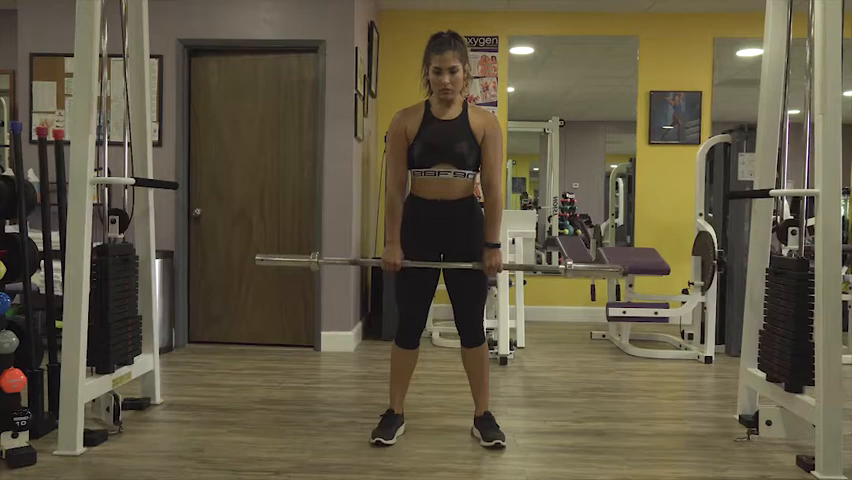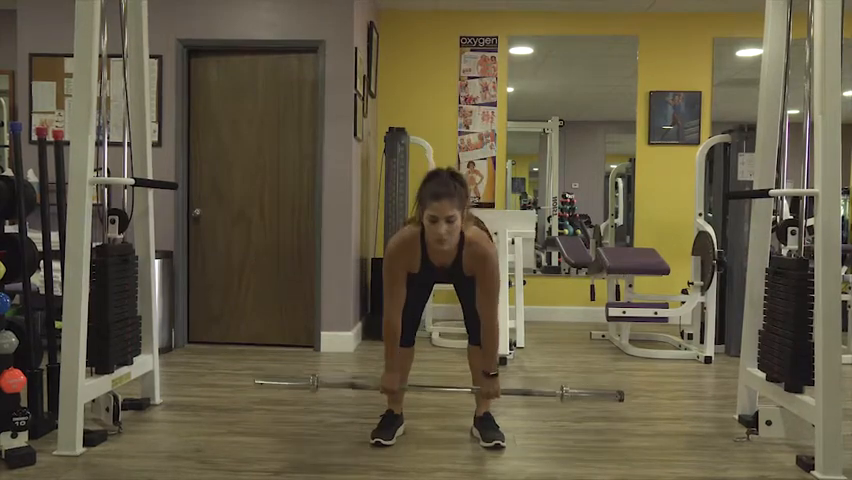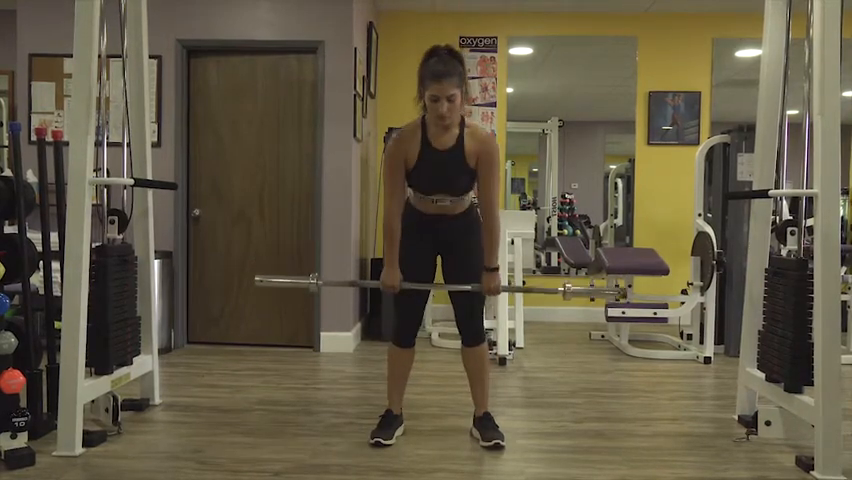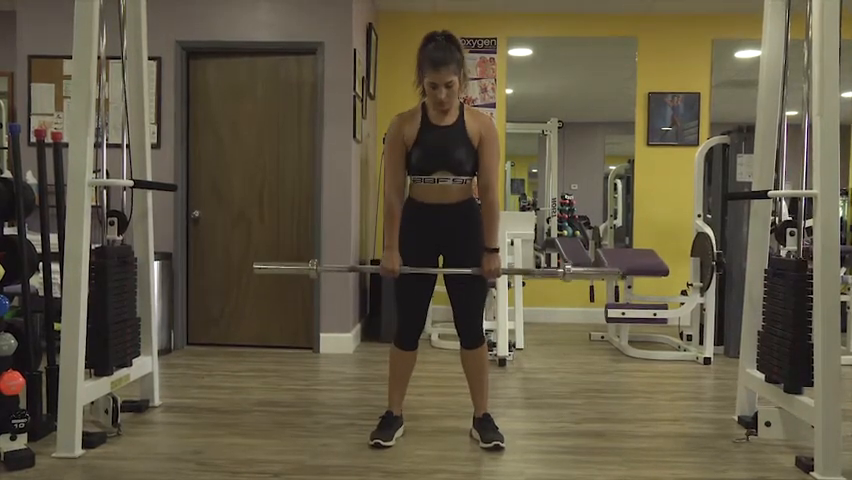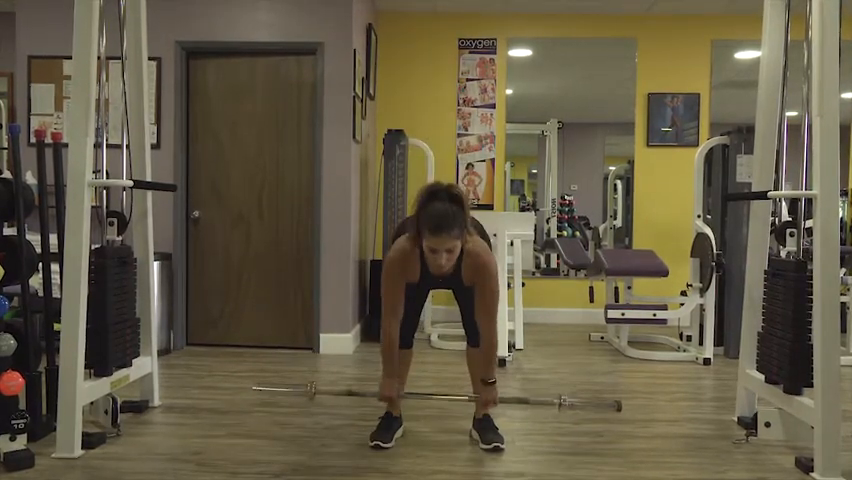
dt=1s
person 1, frame 1
left shoulder: (484, 122)
right shoulder: (406, 120)
left elbow: (493, 187)
right elbow: (394, 187)
left wrist: (492, 244)
right wrist: (392, 242)
left hip: (465, 224)
right hip: (418, 224)
left knee: (471, 326)
right knee: (409, 325)
left ankle: (482, 415)
right ankle: (394, 412)
person 1, frame 2
left shoulder: (481, 249)
right shoulder: (400, 247)
left elbow: (489, 321)
right elbow: (392, 318)
left wrist: (490, 373)
right wrist: (391, 369)
left knee: (477, 328)
right knee: (405, 328)
left ankle: (483, 416)
right ankle: (394, 414)
person 1, frame 3
left shoulder: (481, 142)
right shoulder: (403, 141)
left elbow: (489, 210)
right elbow: (392, 207)
left wrist: (491, 268)
right wrist: (390, 265)
left hip: (462, 230)
right hip: (416, 230)
left knee: (472, 326)
right knee: (405, 325)
left ankle: (482, 416)
right ankle: (393, 414)
person 1, frame 4
left shoulder: (481, 125)
right shoulder: (403, 125)
left elbow: (490, 191)
right elbow: (392, 191)
left wrist: (491, 249)
right wrist: (390, 248)
left hip: (465, 227)
right hip: (416, 226)
left knee: (471, 328)
right knee: (408, 326)
left ankle: (482, 417)
right ankle: (393, 415)
person 1, frame 5
left shoulder: (481, 258)
right shoulder: (399, 256)
left elbow: (488, 332)
right elbow: (390, 327)
left wrist: (488, 381)
right wrist: (389, 378)
left knee: (477, 331)
right knee: (403, 330)
left ankle: (482, 418)
right ankle: (392, 416)
